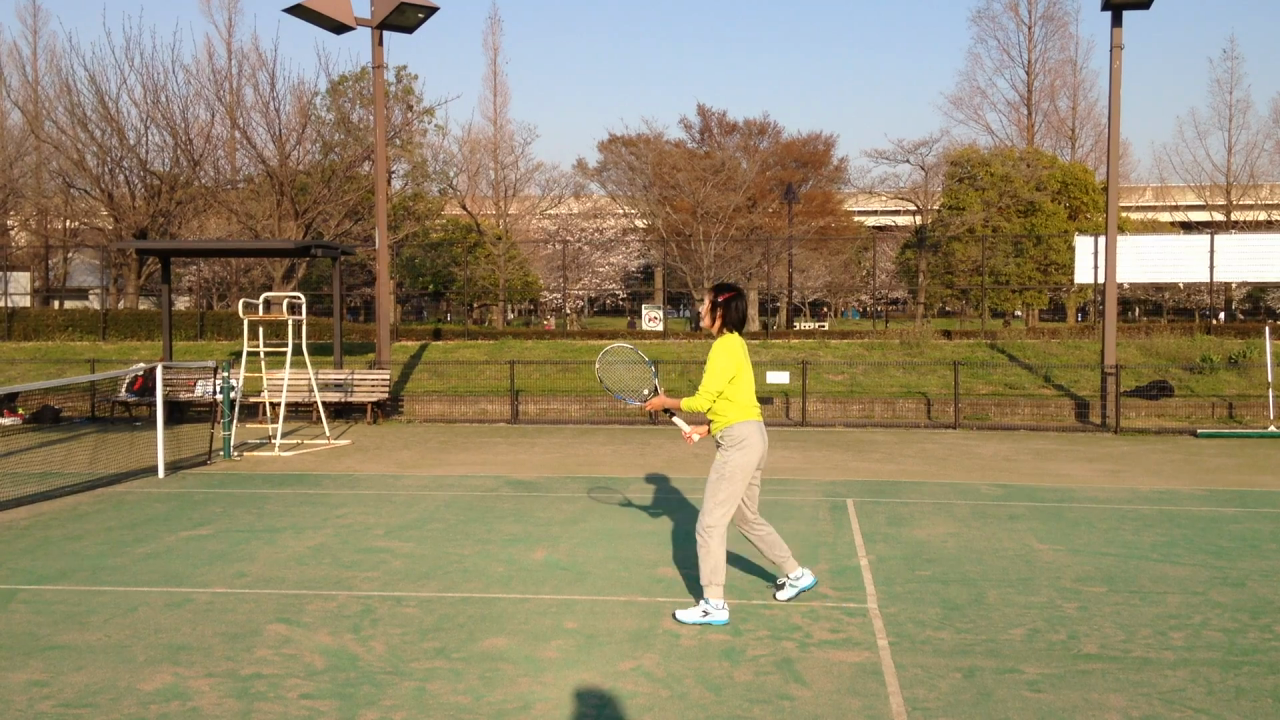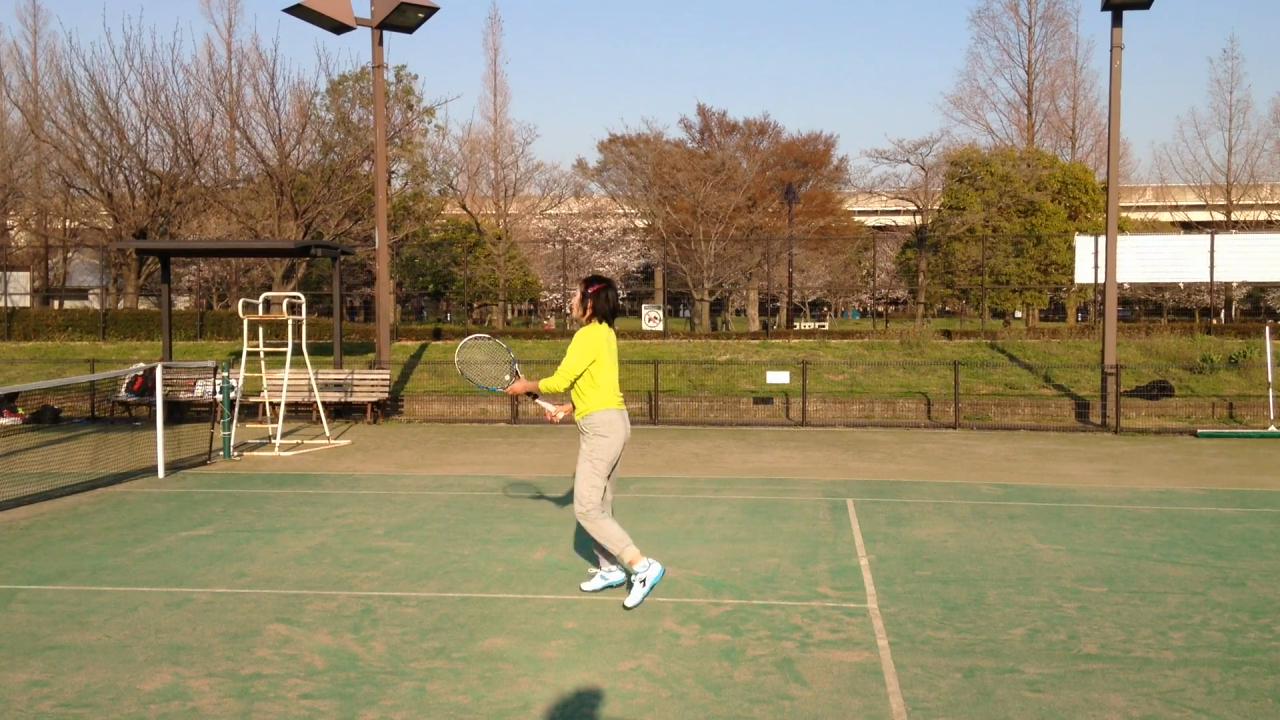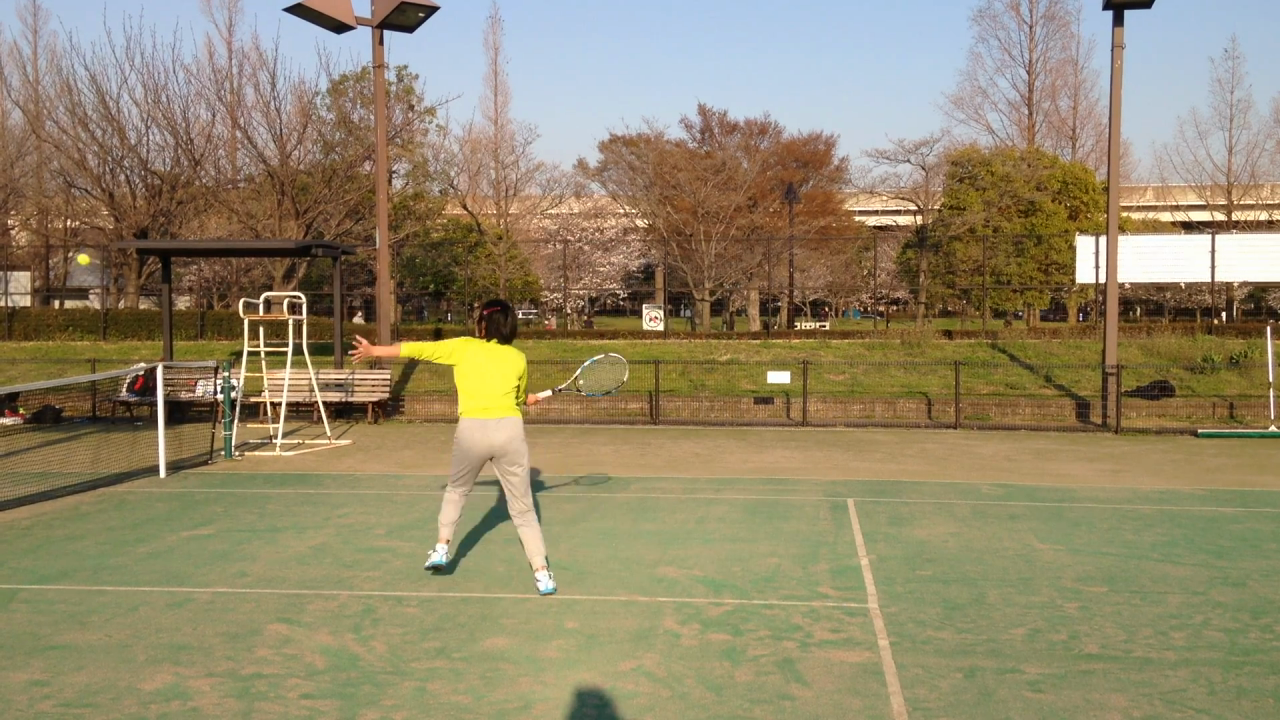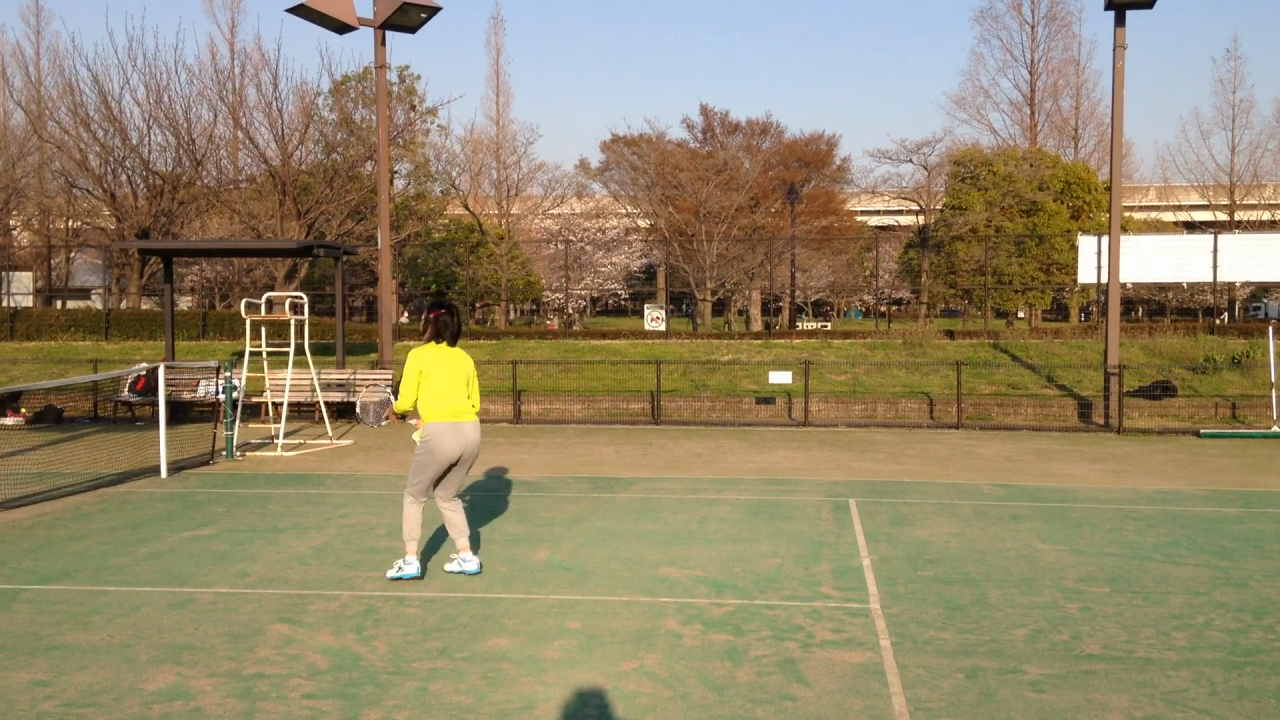
dt=0.7s
person 1, frame 1
left shoulder: (724, 347)
right shoulder: (732, 344)
left elbow: (702, 401)
left wrist: (665, 402)
right wrist: (706, 429)
left hip: (739, 443)
right hip: (745, 439)
left knee: (709, 524)
right knee: (745, 517)
left ankle: (713, 604)
right ankle: (795, 574)
person 1, frame 2
left shoulder: (588, 336)
right shoulder: (605, 335)
left elbow: (558, 382)
left wrist: (525, 386)
right wrist: (568, 408)
left hip: (602, 428)
right hip: (611, 424)
left knee: (586, 508)
right knee: (598, 502)
left ankle: (642, 565)
right ankle: (611, 568)
person 1, frame 3
left shoulder: (464, 347)
right shoulder: (519, 359)
left elbow: (417, 350)
left wrist: (374, 350)
left hip: (473, 431)
right hip: (509, 430)
left knee: (458, 490)
right knee: (522, 507)
left ankle: (442, 548)
right ankle: (543, 575)
person 1, frame 4
left shoulder: (418, 355)
right shoulder: (465, 358)
left elbow: (406, 402)
left wrist: (394, 409)
left hip: (440, 434)
right hip: (471, 432)
left knee: (414, 496)
right knee: (447, 495)
left ankle: (410, 559)
right ankle: (466, 556)
